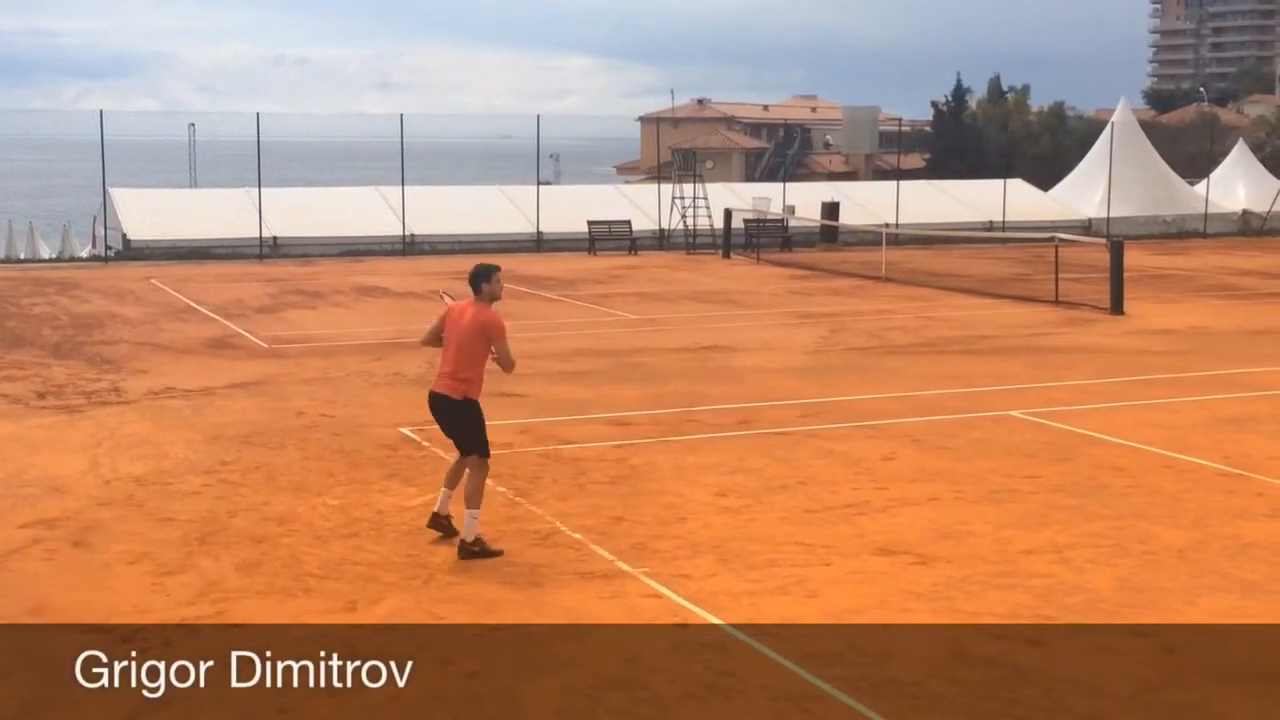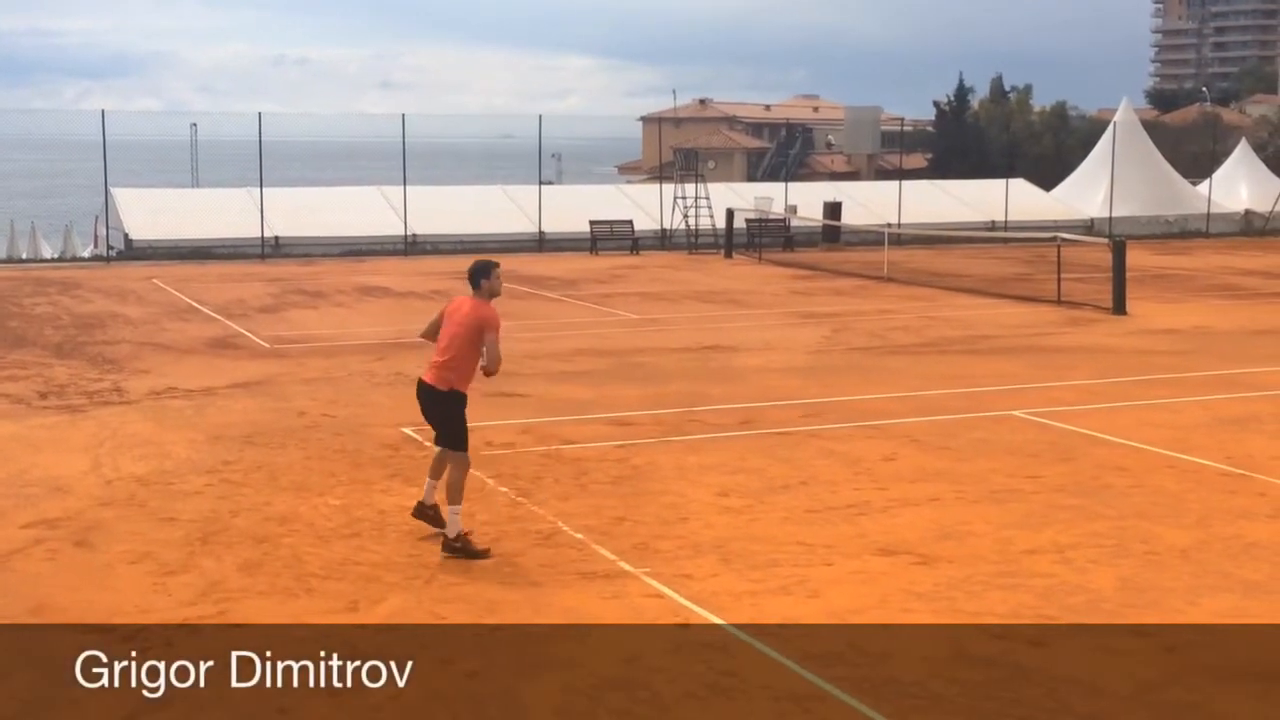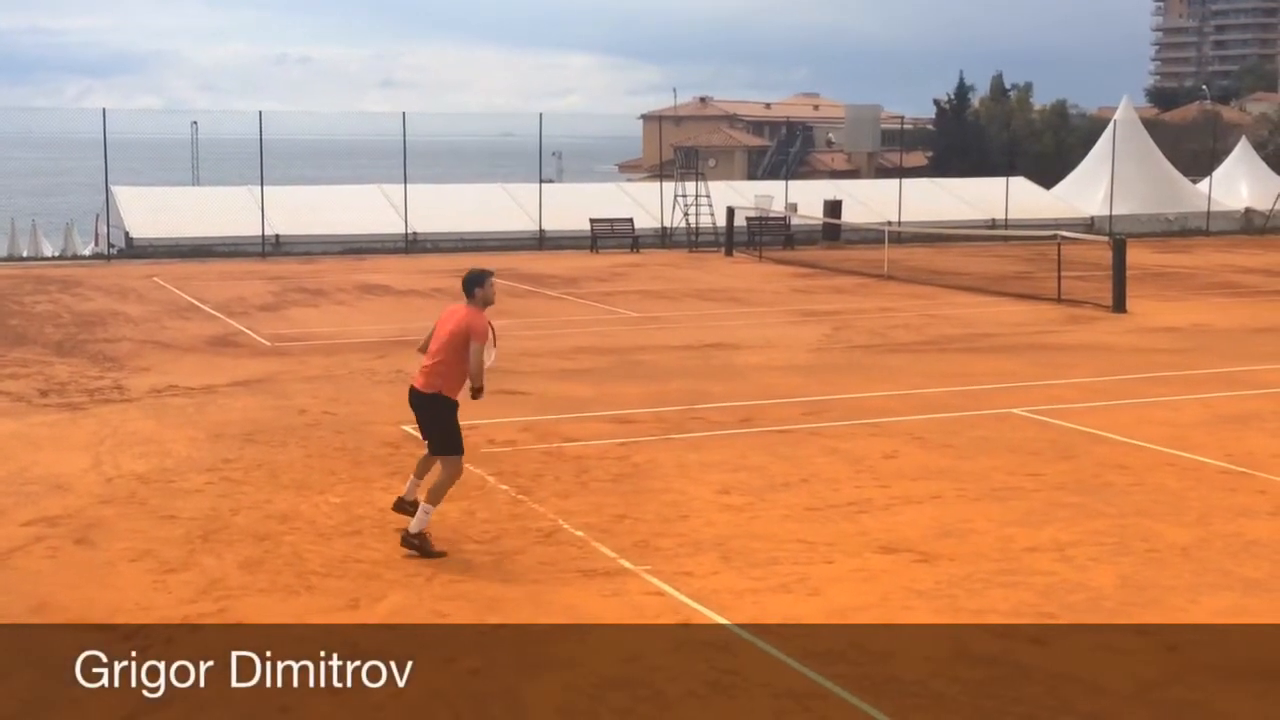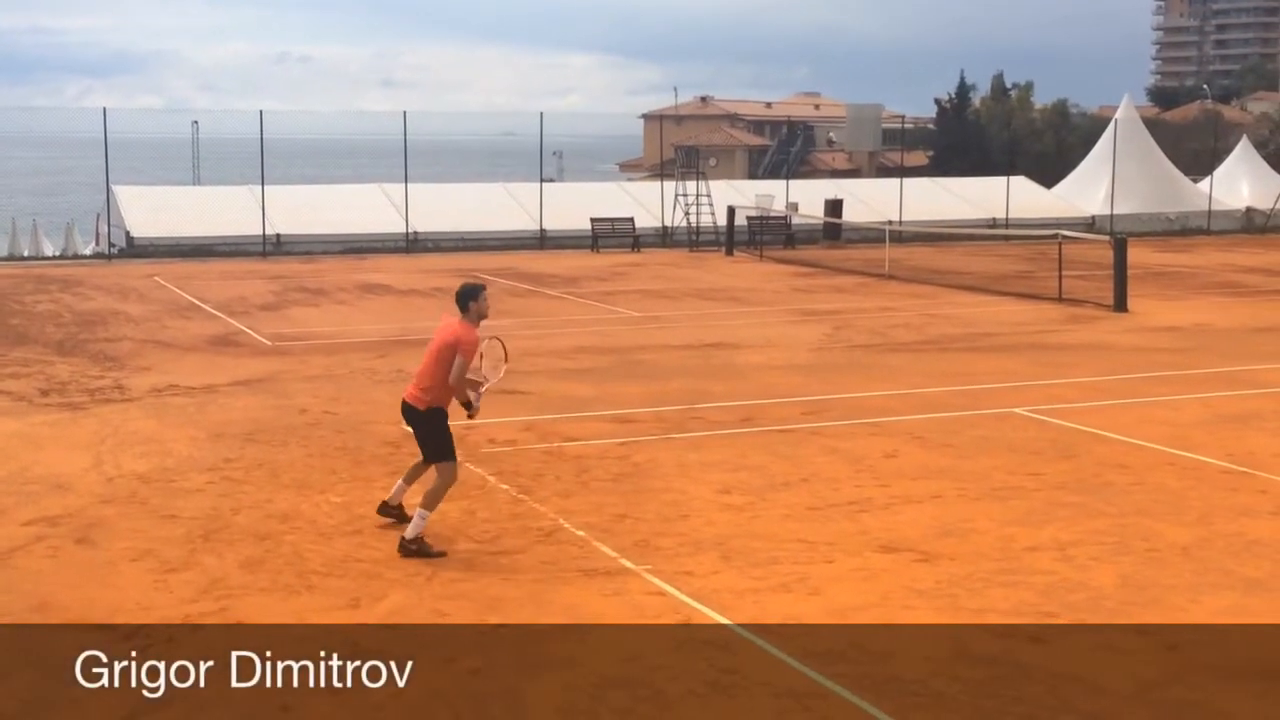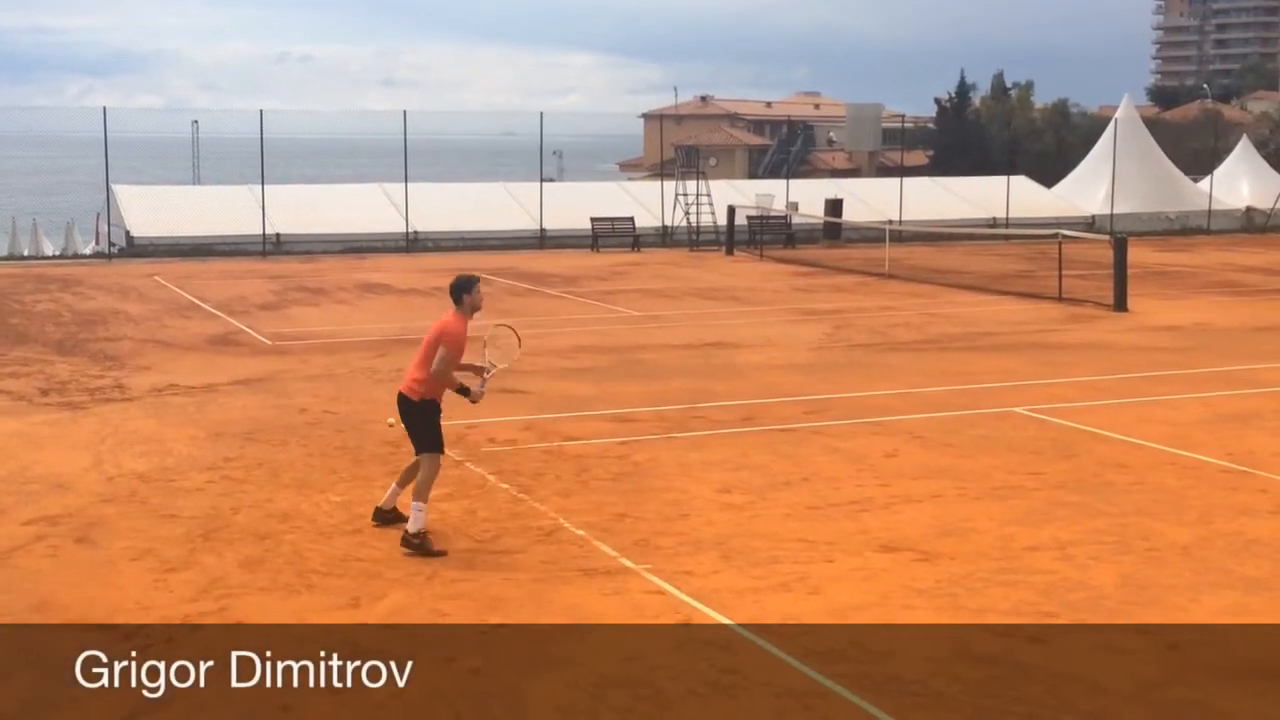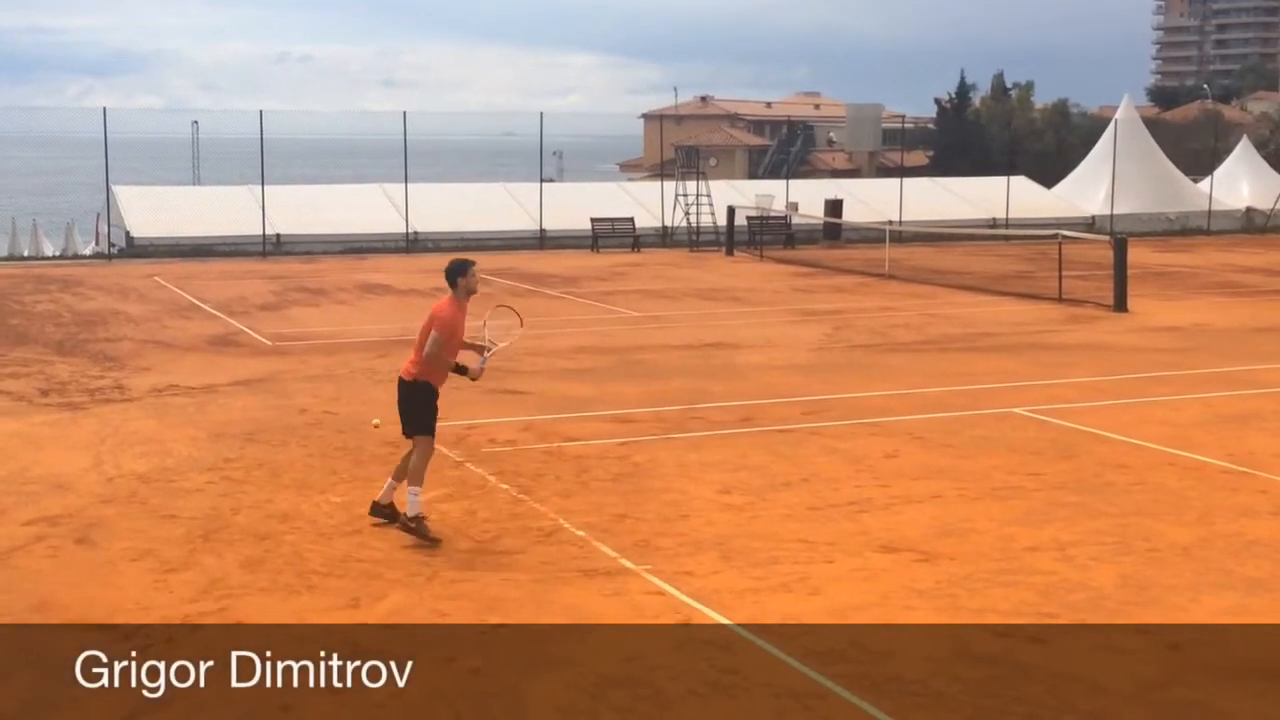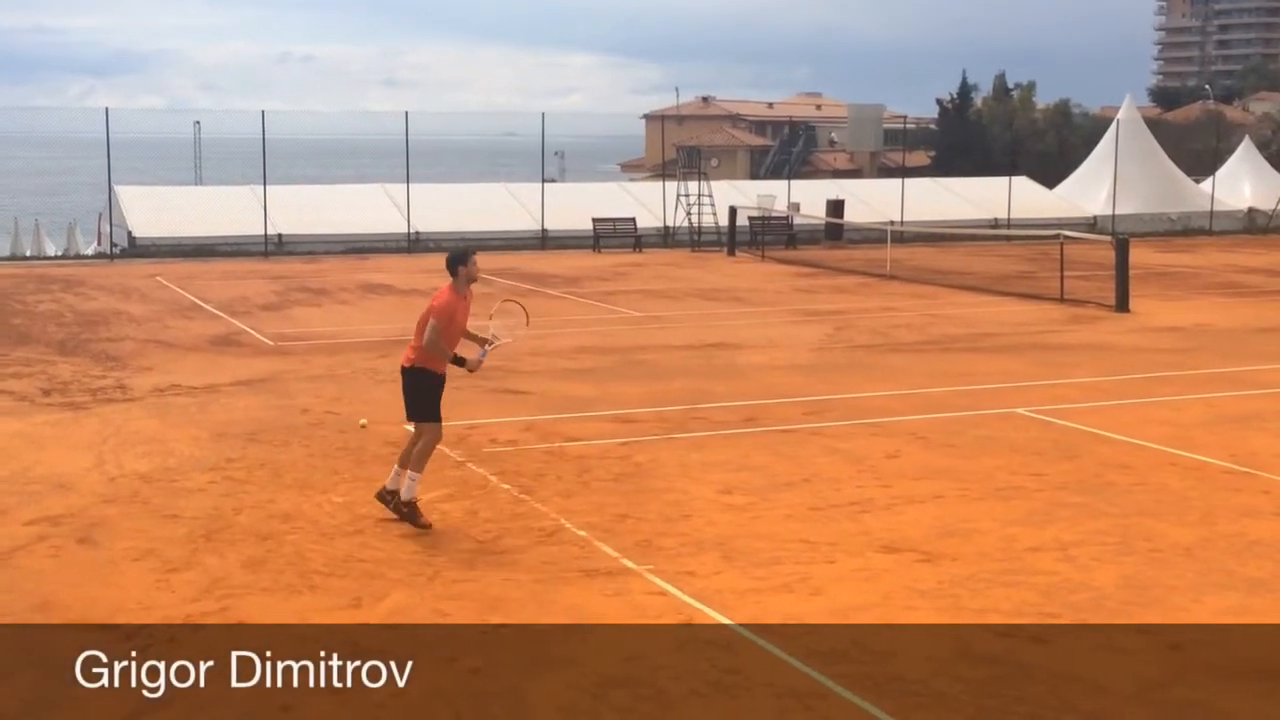
dt=0.1s
person 1, frame 1
left shoulder: (454, 308)
right shoulder: (491, 319)
left elbow: (426, 340)
right elbow: (508, 366)
right wrist: (493, 351)
left hip: (438, 395)
right hip: (460, 400)
left knee: (467, 456)
right knee: (479, 466)
left ankle: (441, 513)
right ankle: (470, 540)
person 1, frame 2
left shoulder: (456, 304)
right shoulder: (488, 315)
left elbow: (426, 333)
right elbow: (493, 364)
right wrist: (486, 366)
left hip: (428, 386)
right hip: (447, 392)
left knee: (449, 448)
right knee: (460, 462)
left ankle: (427, 504)
right ankle: (454, 537)
person 1, frame 3
left shoulder: (452, 311)
right shoulder: (478, 323)
left elbow: (424, 347)
right elbow: (475, 368)
right wrist: (476, 387)
left hip: (420, 390)
right hip: (436, 397)
left knee: (439, 450)
right knee: (453, 467)
left ankle: (407, 498)
right ankle: (415, 533)
person 1, frame 4
left shoulder: (451, 325)
right shoulder: (469, 337)
right elbow: (454, 382)
left wrist: (469, 383)
right wrist: (469, 404)
left hip: (413, 402)
right hip: (427, 408)
left knee: (433, 457)
right knee: (447, 474)
left ankle: (392, 503)
right ankle: (412, 538)
person 1, frame 5
left shoulder: (455, 322)
right shoulder: (455, 328)
right elbow: (438, 372)
left wrist: (472, 368)
right wrist: (467, 392)
left hip: (418, 397)
right hip: (419, 400)
left knee: (425, 461)
right knee: (431, 464)
left ankle: (386, 508)
right ankle: (415, 534)
person 1, frame 6
left shoulder: (456, 306)
right shoulder: (449, 311)
right elbow: (430, 354)
left wrist: (475, 346)
right wrist: (465, 371)
left hip: (423, 382)
right hip: (417, 382)
left knee: (420, 447)
right knee: (424, 447)
left ankle: (383, 503)
right ankle: (412, 516)
person 1, frame 7
left shoulder: (465, 294)
right shoulder: (446, 300)
right elbow: (429, 342)
left wrist: (477, 339)
right wrist: (463, 361)
left hip: (434, 370)
right hip: (419, 369)
left knee: (423, 435)
right knee: (430, 434)
left ankle: (390, 490)
right ankle: (406, 500)
